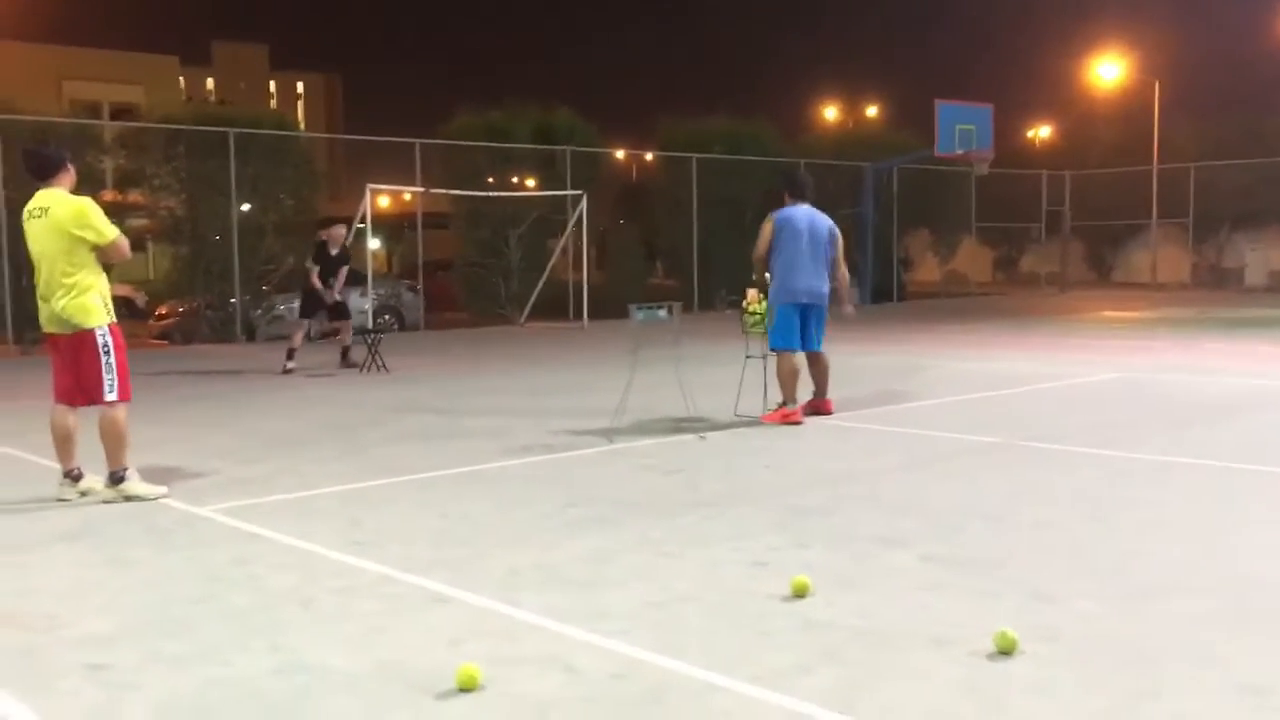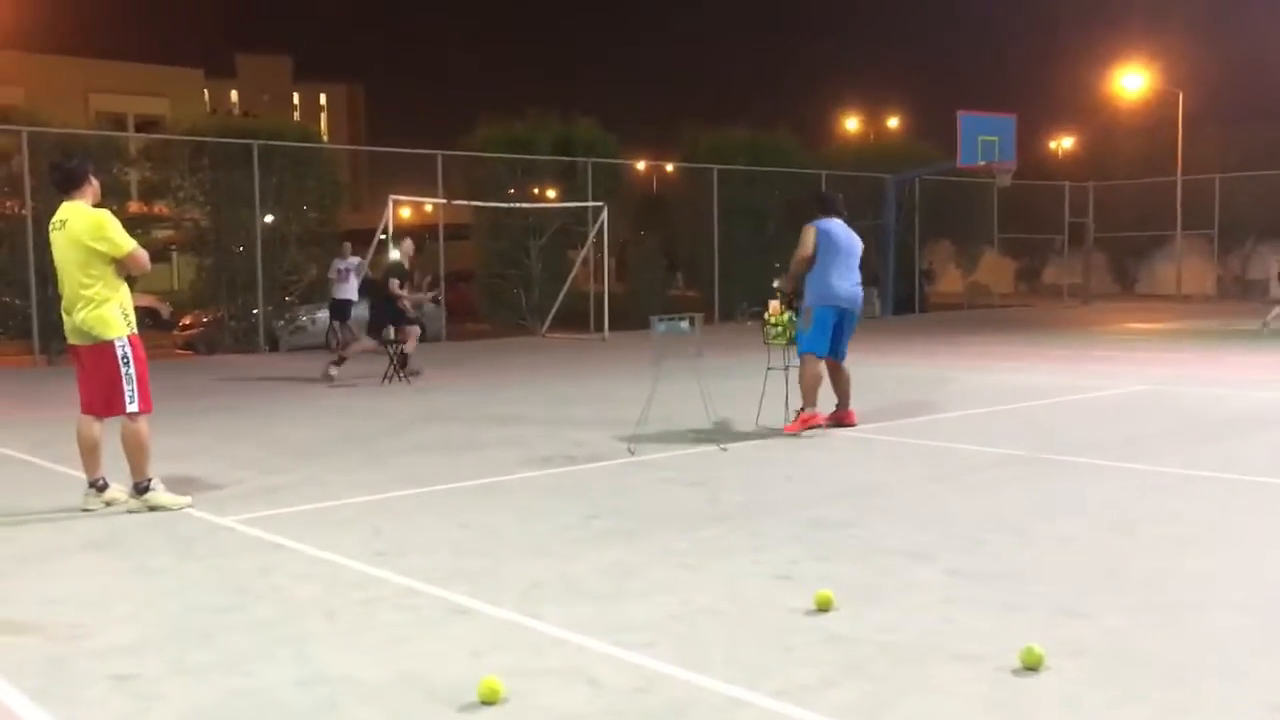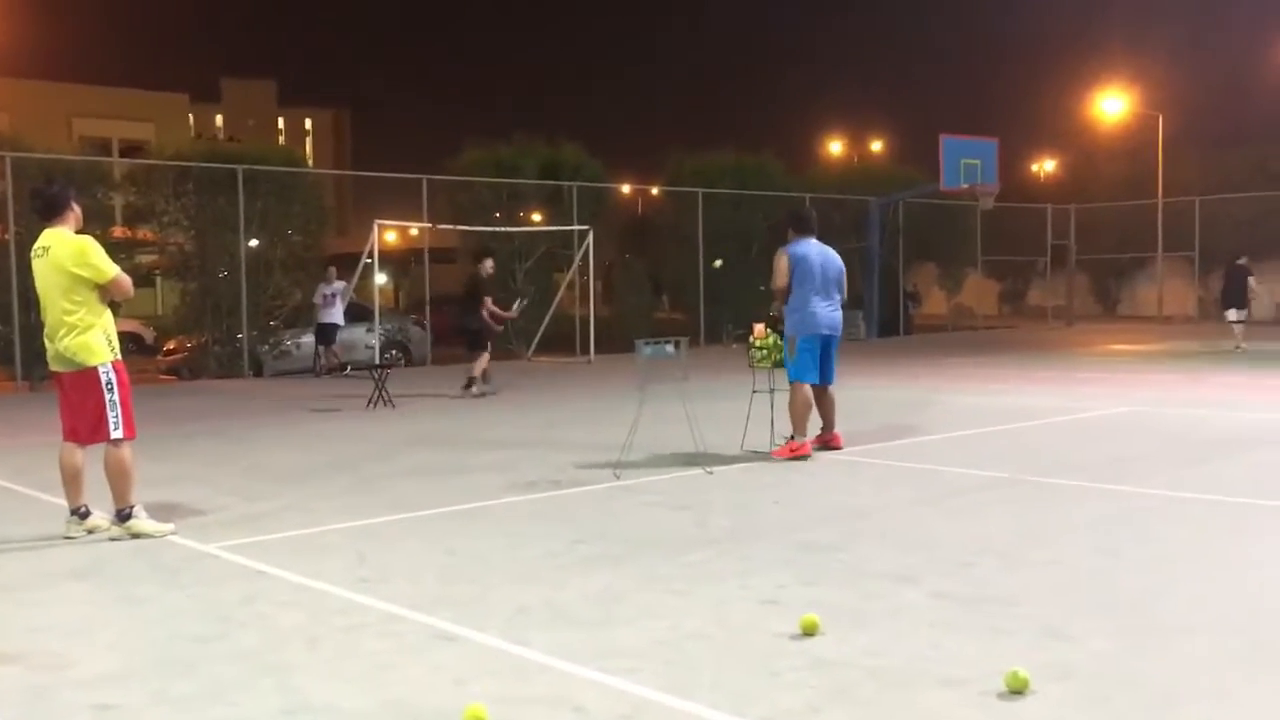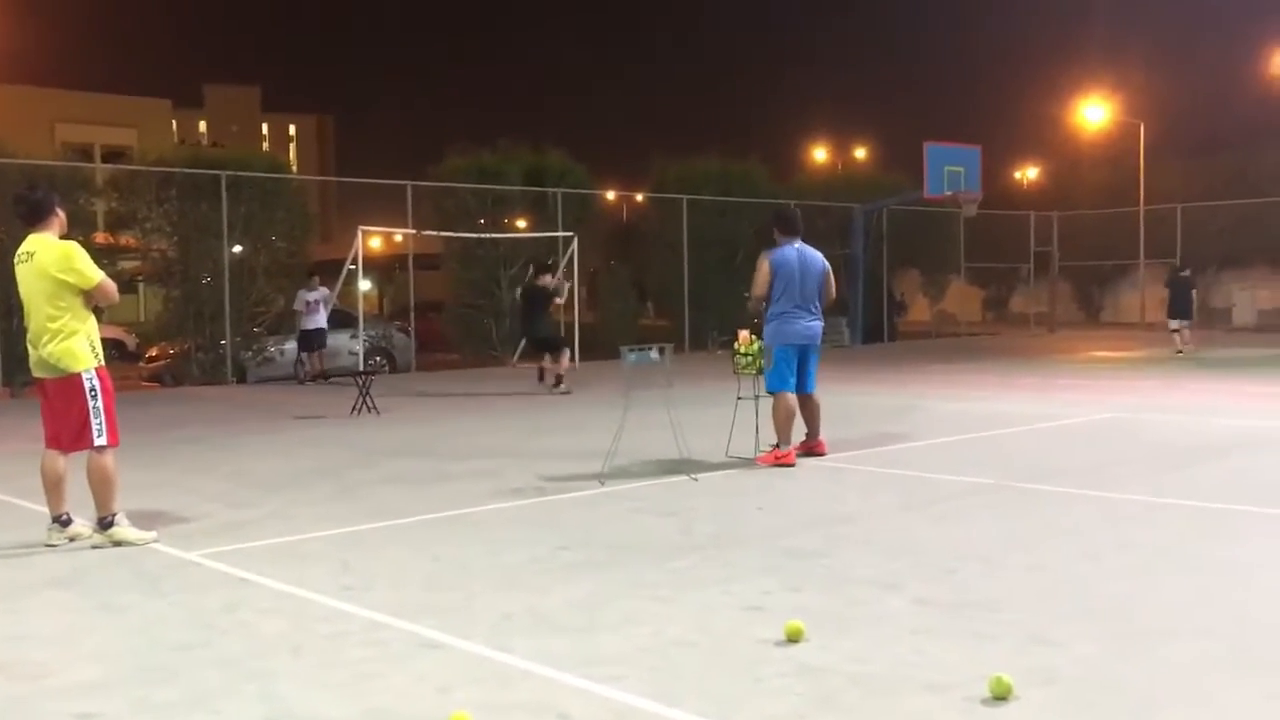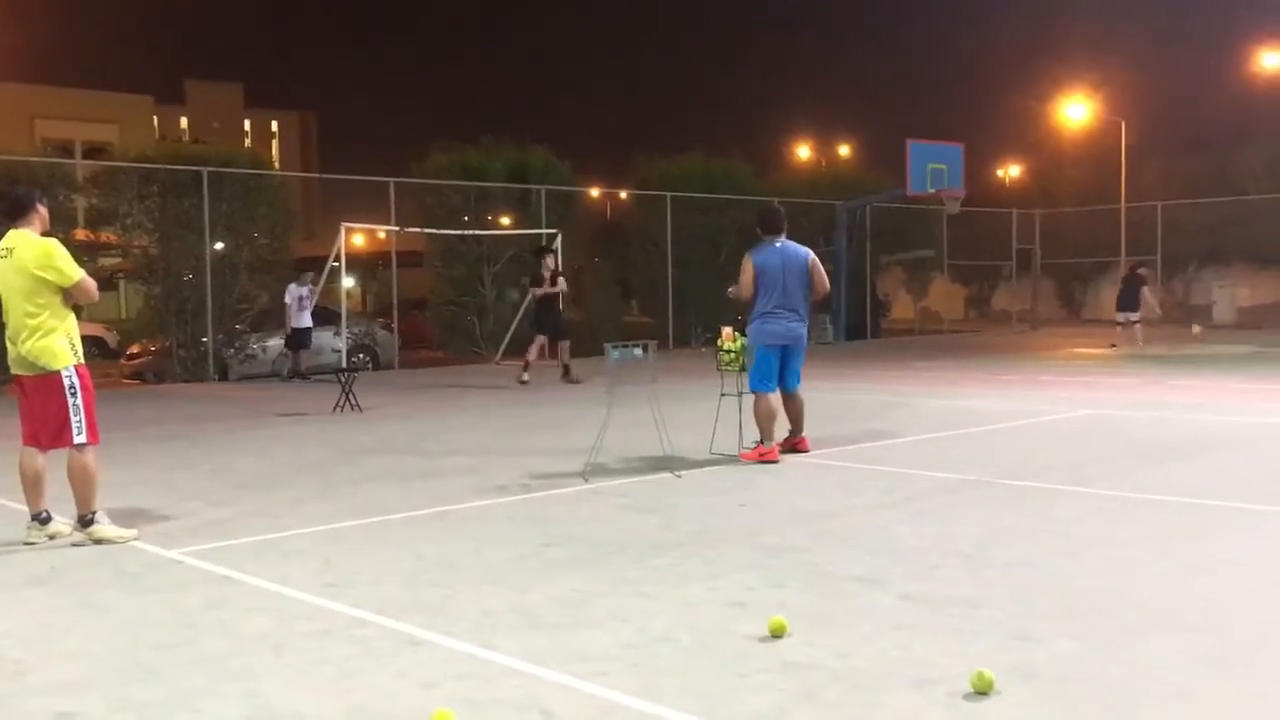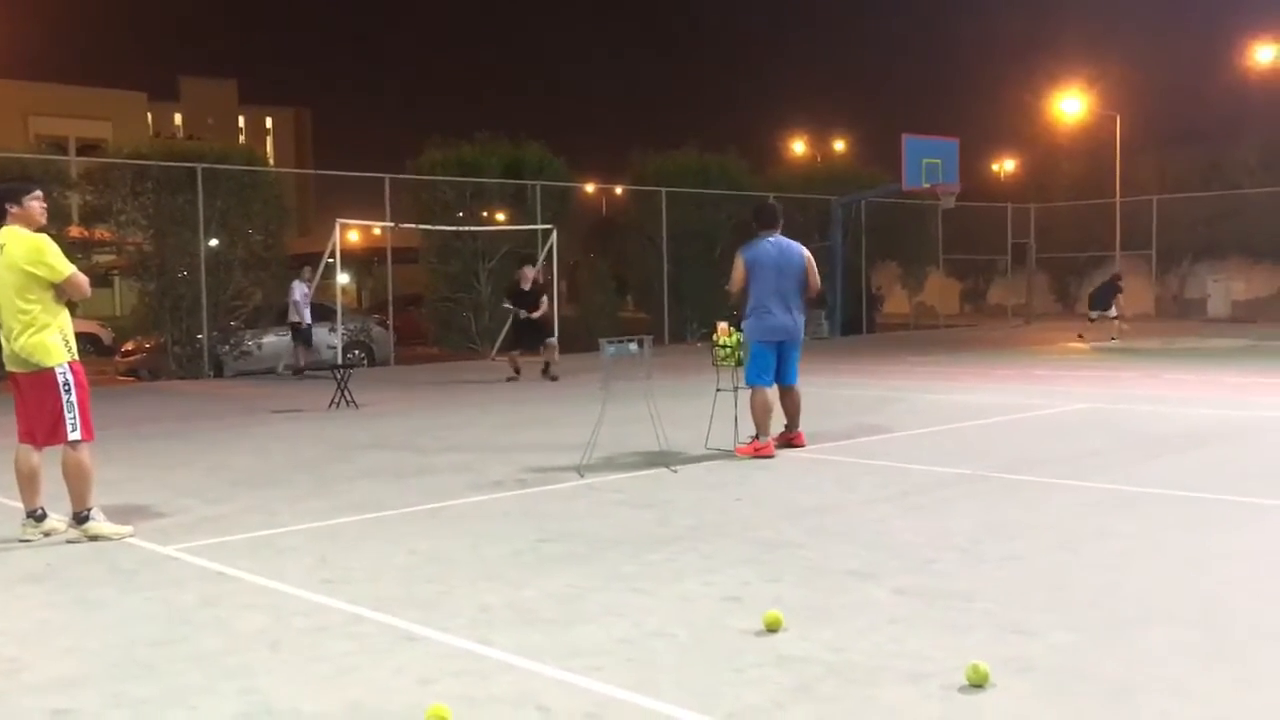
dt=0.5s
person 1, frame 1
left shoulder: (31, 211)
right shoulder: (78, 207)
right elbow: (121, 251)
left wrist: (89, 249)
left hip: (55, 316)
right hip: (89, 315)
left knee: (65, 400)
right knee: (113, 399)
left ankle: (71, 477)
right ankle: (120, 478)
person 1, frame 2
left shoulder: (59, 222)
right shoulder: (97, 219)
right elbow: (141, 263)
left wrist: (116, 265)
right wrist: (123, 260)
left hip: (80, 326)
right hip: (110, 326)
left knee: (91, 410)
right knee: (134, 409)
left ankle: (96, 487)
right ankle: (144, 488)
person 1, frame 3
left shoulder: (40, 249)
right shoulder: (80, 245)
right elbow: (124, 289)
left wrist: (98, 289)
right wrist: (105, 283)
left hip: (63, 353)
right hip: (93, 352)
left knee: (73, 438)
right knee: (118, 436)
left ankle: (78, 515)
right ankle: (127, 515)
person 1, frame 4
left shoulder: (24, 255)
right shoulder: (65, 250)
right elbow: (110, 294)
left wrist: (81, 293)
right wrist: (90, 291)
left hip: (45, 359)
right hip: (77, 359)
left knee: (56, 445)
right knee: (101, 444)
left ankle: (60, 523)
right ankle: (109, 523)
person 1, frame 5
right shoulder: (44, 247)
right elbow: (89, 292)
left wrist: (61, 289)
right wrist: (70, 285)
right hip: (56, 356)
left knee: (34, 443)
right knee: (81, 441)
left ankle: (39, 521)
right ankle: (89, 521)
person 1, frame 6
right shoulder: (36, 243)
right elbow: (82, 289)
left wrist: (56, 288)
right wrist: (65, 286)
right hip: (50, 353)
left knee: (30, 440)
right knee: (76, 438)
left ankle: (35, 518)
right ankle: (84, 519)
person 2, frame 1
left shoulder: (777, 218)
right shoulder: (828, 223)
left elbow: (760, 253)
right elbow: (839, 266)
left wrist: (761, 273)
right wrist: (844, 300)
left hip: (786, 291)
right hip: (818, 292)
left knee: (785, 349)
right knee: (814, 348)
left ankle: (790, 408)
right ankle: (822, 400)
person 2, frame 2
left shoulder: (814, 227)
right shoulder: (854, 238)
left elbow: (804, 254)
left wrist: (791, 279)
left hip: (822, 298)
right hip: (852, 300)
left knee: (811, 354)
right knee: (835, 358)
left ankle: (809, 413)
right ankle: (844, 412)
person 2, frame 3
left shoulder: (787, 252)
right shoulder: (834, 255)
left elbow: (779, 285)
right elbow: (842, 294)
left wrist: (781, 302)
left hip: (804, 324)
right hip: (832, 323)
left knee: (800, 382)
right knee: (821, 383)
left ankle: (799, 442)
right ankle: (829, 434)
person 2, frame 4
left shoulder: (770, 257)
right shoulder: (819, 258)
left elbow: (758, 293)
right elbow: (830, 295)
left wrist: (756, 305)
left hip: (782, 331)
right hip: (811, 330)
left knee: (783, 390)
right knee: (806, 390)
left ankle: (784, 450)
right ankle: (814, 441)
person 2, frame 5
left shoulder: (753, 257)
right shoulder: (805, 254)
left elbow: (746, 294)
right elbow: (823, 289)
left wrist: (734, 291)
left hip: (765, 330)
right hip: (796, 330)
left knee: (763, 390)
right knee: (790, 388)
left ankle: (767, 446)
right ankle: (797, 438)
person 2, frame 6
left shoulder: (747, 252)
right shoulder: (800, 250)
left elbow: (735, 289)
right elbow: (814, 288)
left wrist: (742, 298)
left hip: (760, 326)
right hip: (792, 325)
left knee: (760, 384)
right knee: (788, 382)
left ankle: (763, 441)
right ankle: (793, 432)
